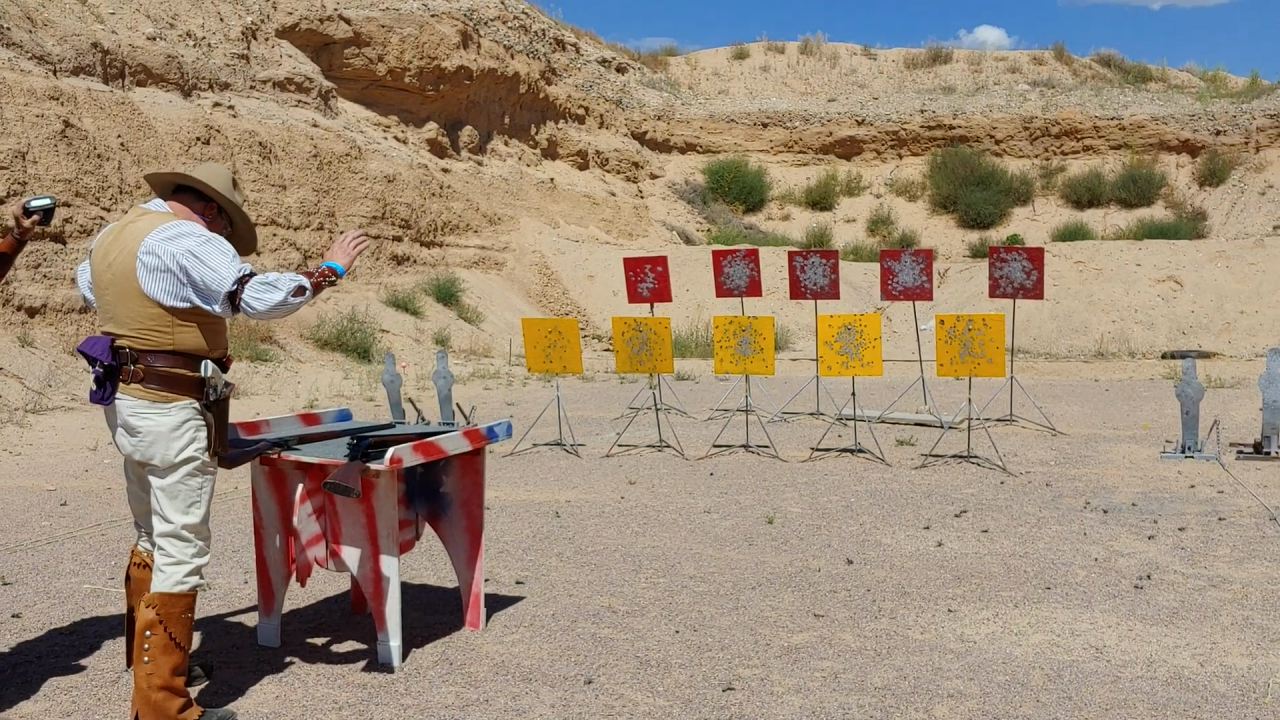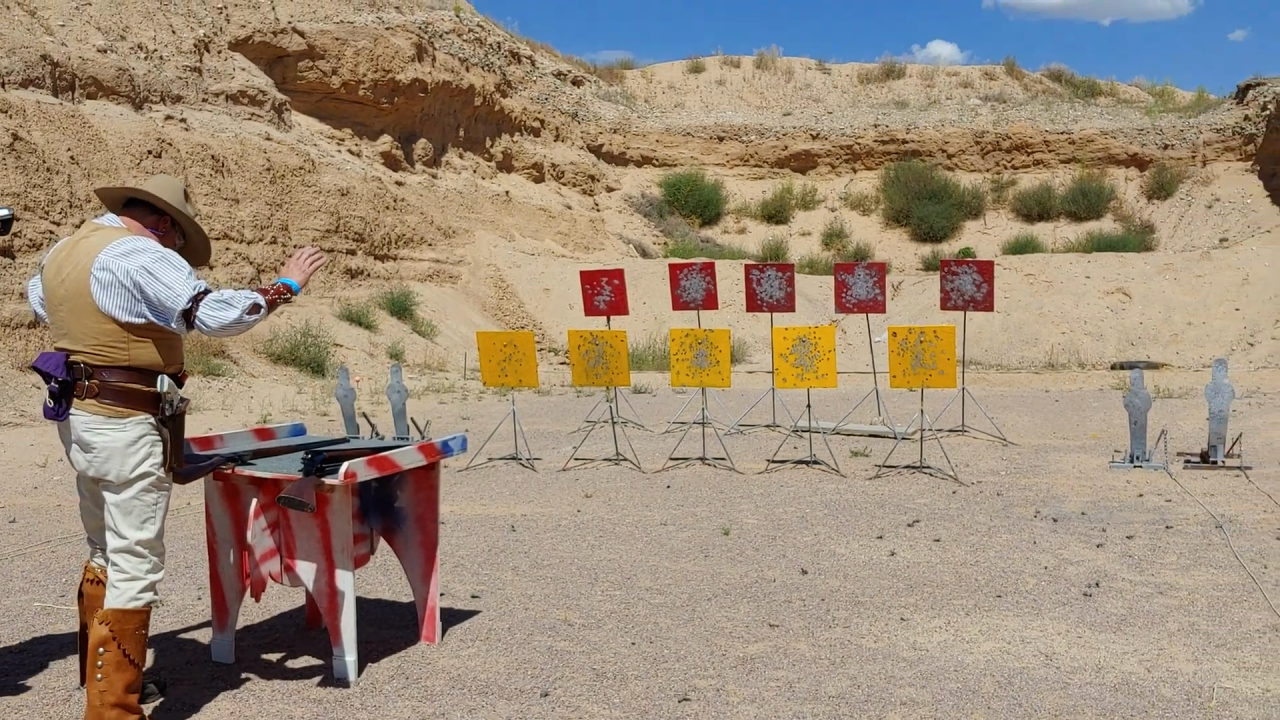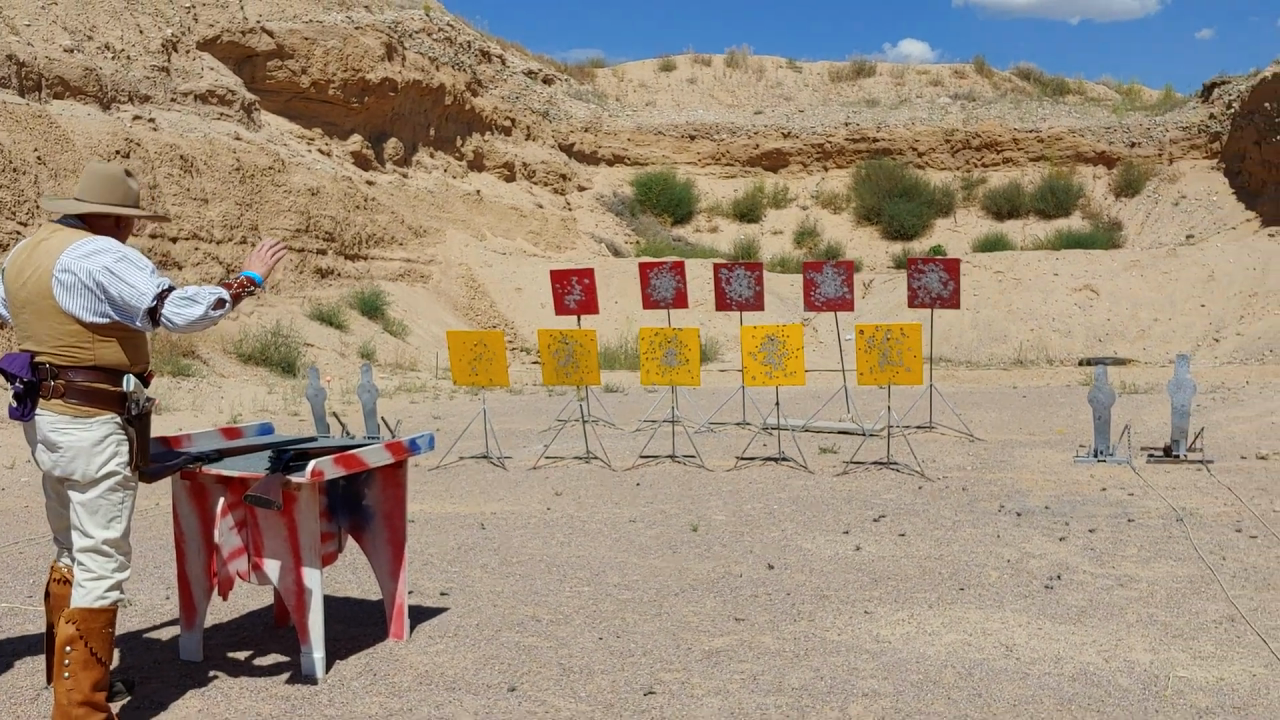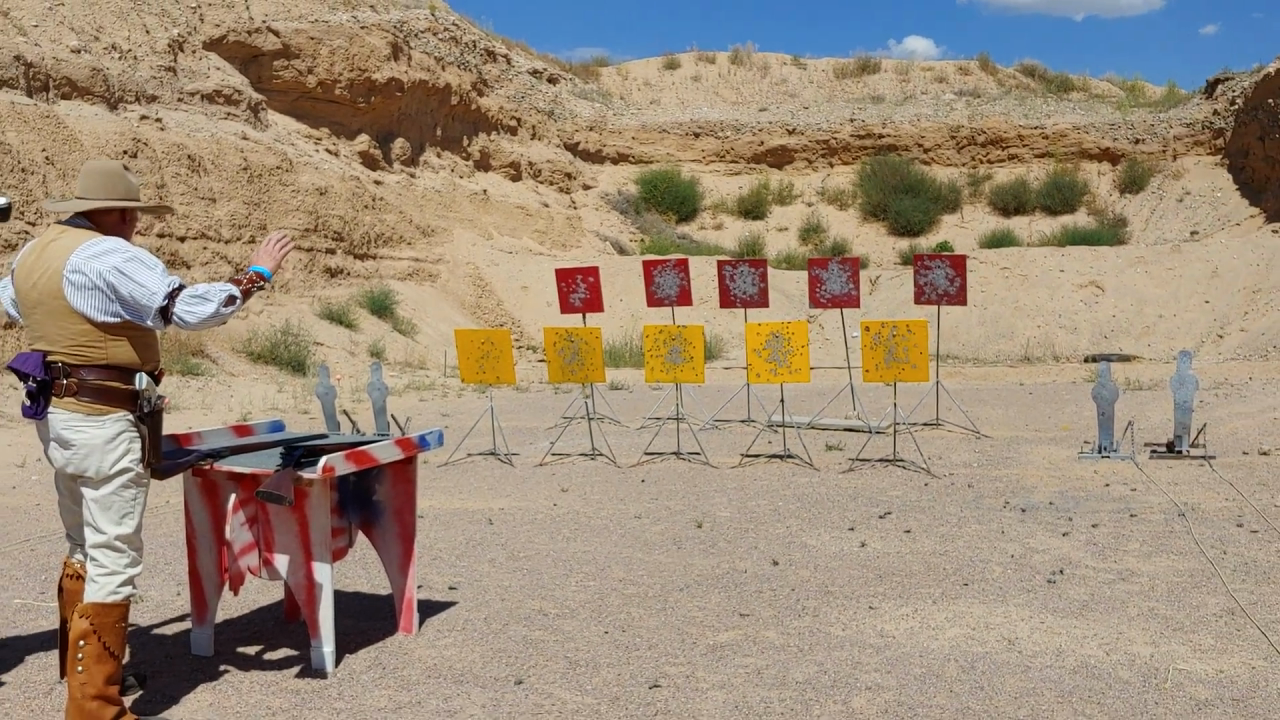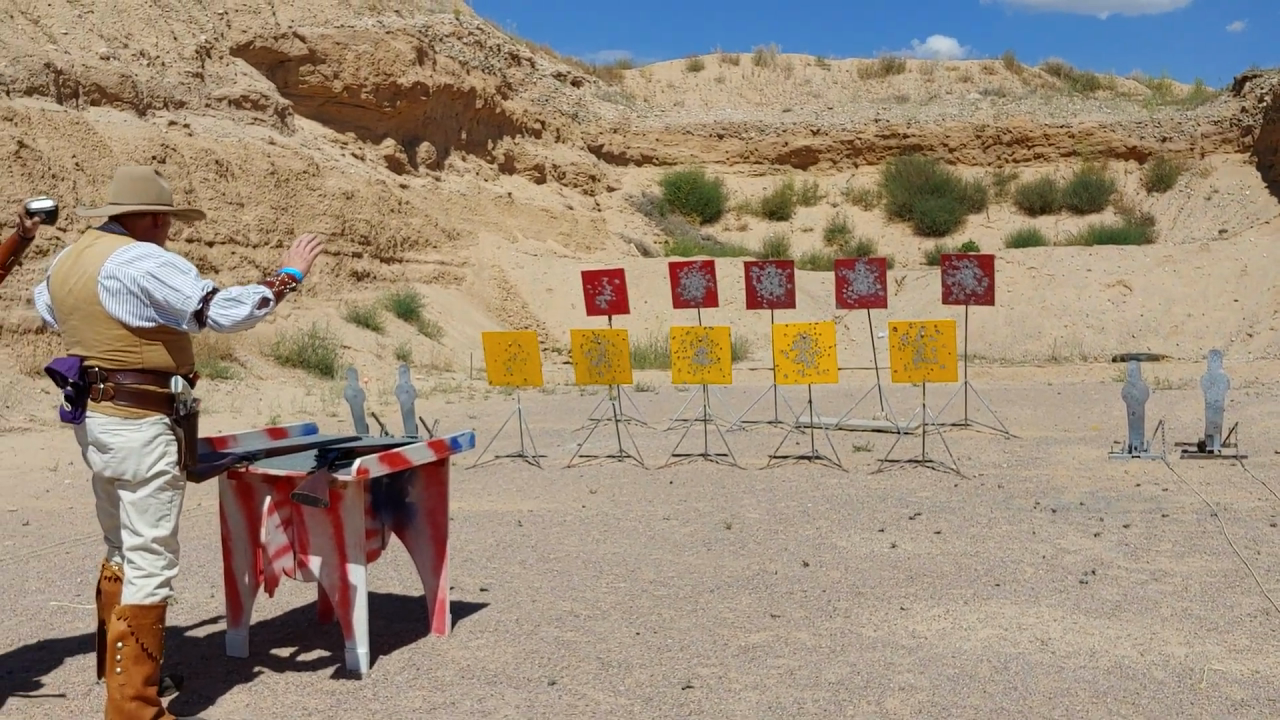
dt=0.5s
person 1, frame 1
left shoulder: (111, 234)
right shoulder: (187, 241)
left elbow: (88, 284)
right elbow: (260, 296)
right wrist: (329, 269)
left hip: (127, 399)
right hip: (170, 407)
left knee: (151, 539)
right knee: (180, 550)
left ankle: (148, 663)
person 1, frame 2
left shoulder: (61, 250)
right shoulder: (140, 257)
left elbow: (39, 301)
right elbow: (215, 313)
right wrist: (285, 286)
left hip: (81, 414)
right hip: (125, 423)
left knee: (104, 554)
right knee: (134, 566)
person 1, frame 3
right shoulder: (102, 257)
right elbow: (180, 310)
right wrist: (248, 279)
right hip: (91, 422)
left knee: (70, 554)
right knee: (101, 565)
left ankle: (68, 675)
person 1, frame 4
right shoulder: (110, 256)
right elbow: (190, 308)
right wrist: (256, 274)
left hip: (57, 413)
right hip: (103, 421)
left knee: (83, 550)
right knee: (113, 561)
left ankle: (81, 671)
person 1, frame 5
left shoulder: (65, 260)
right shoulder: (144, 262)
left elbow: (47, 309)
right elbow: (224, 310)
right wrist: (288, 276)
left hip: (95, 418)
right hip: (140, 425)
left knee: (120, 553)
right knee: (150, 563)
left ankle: (120, 672)
